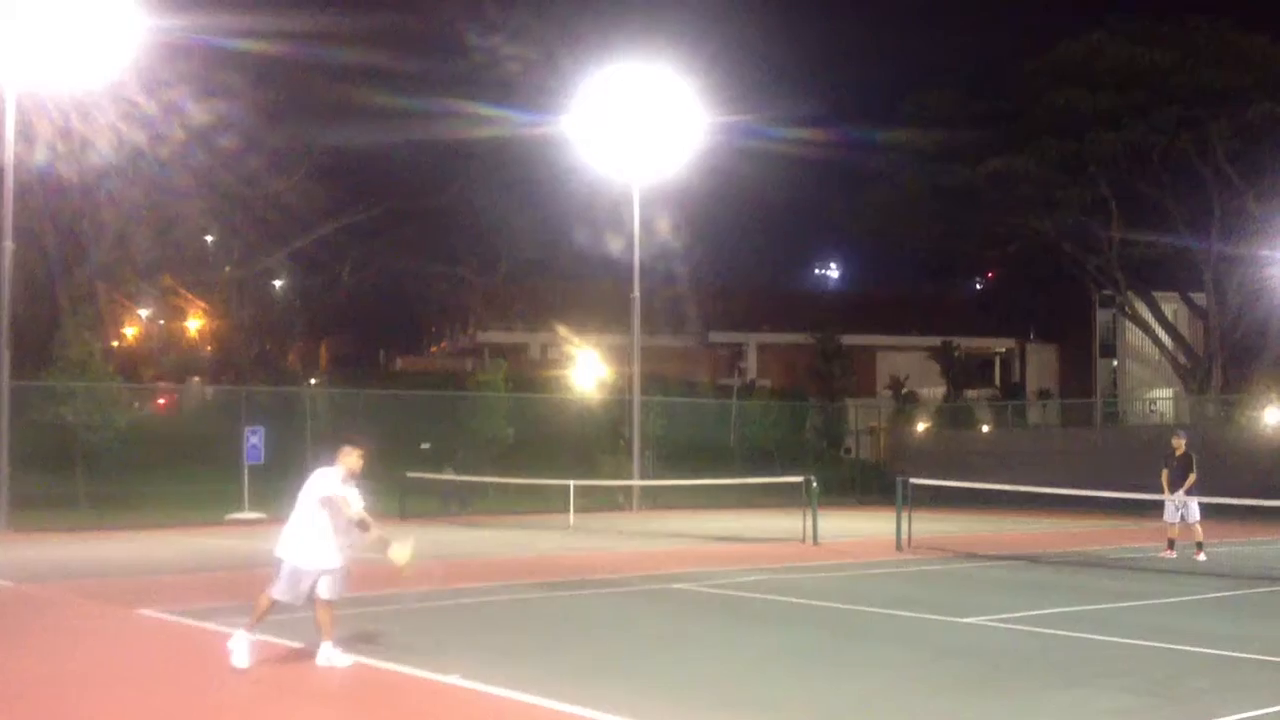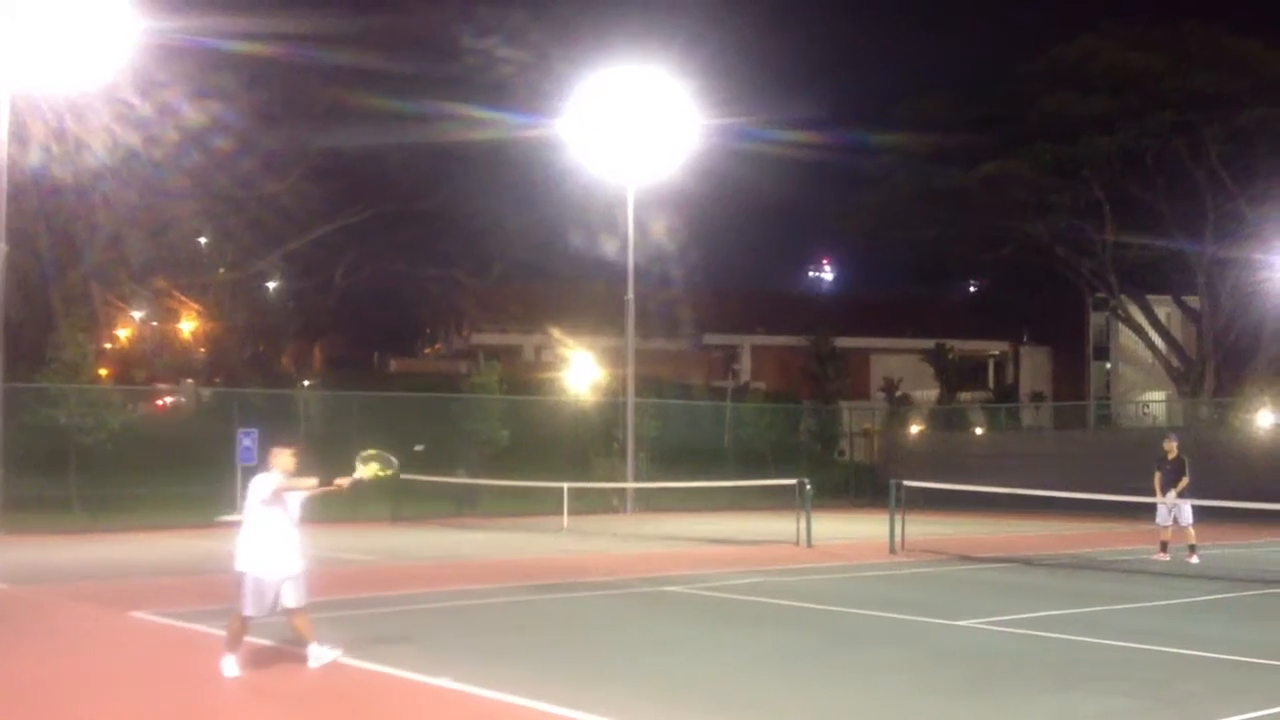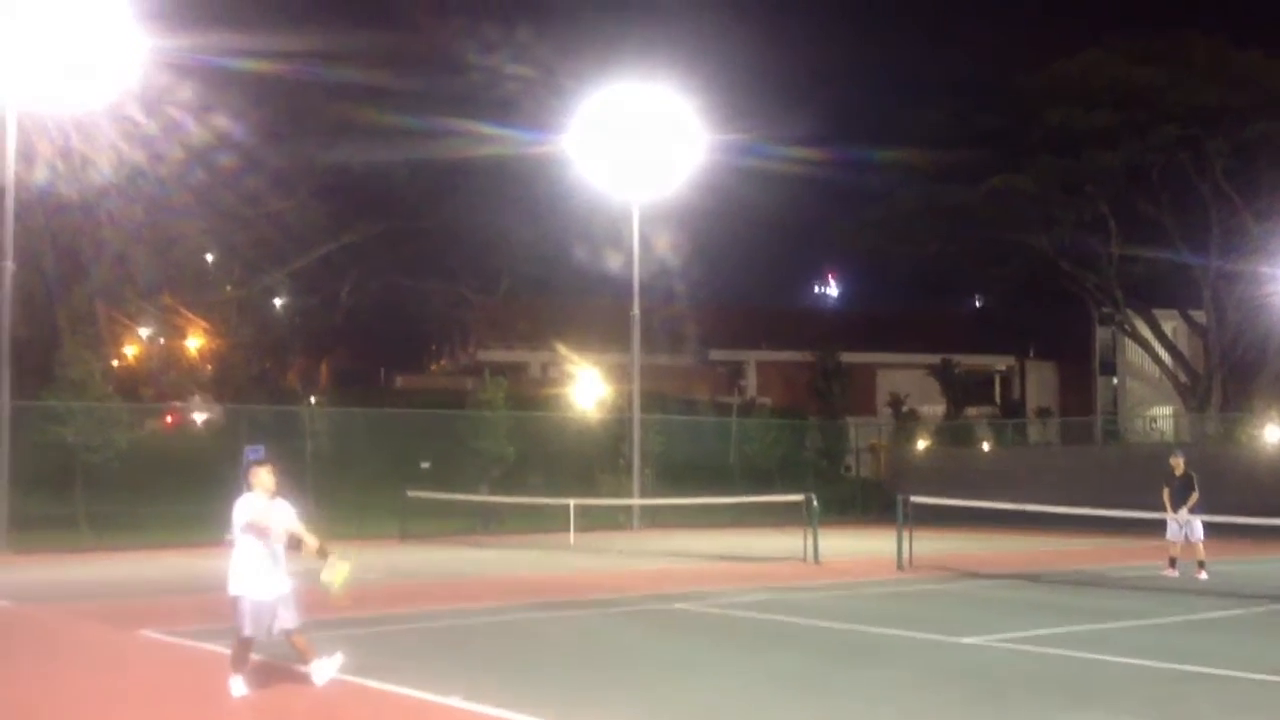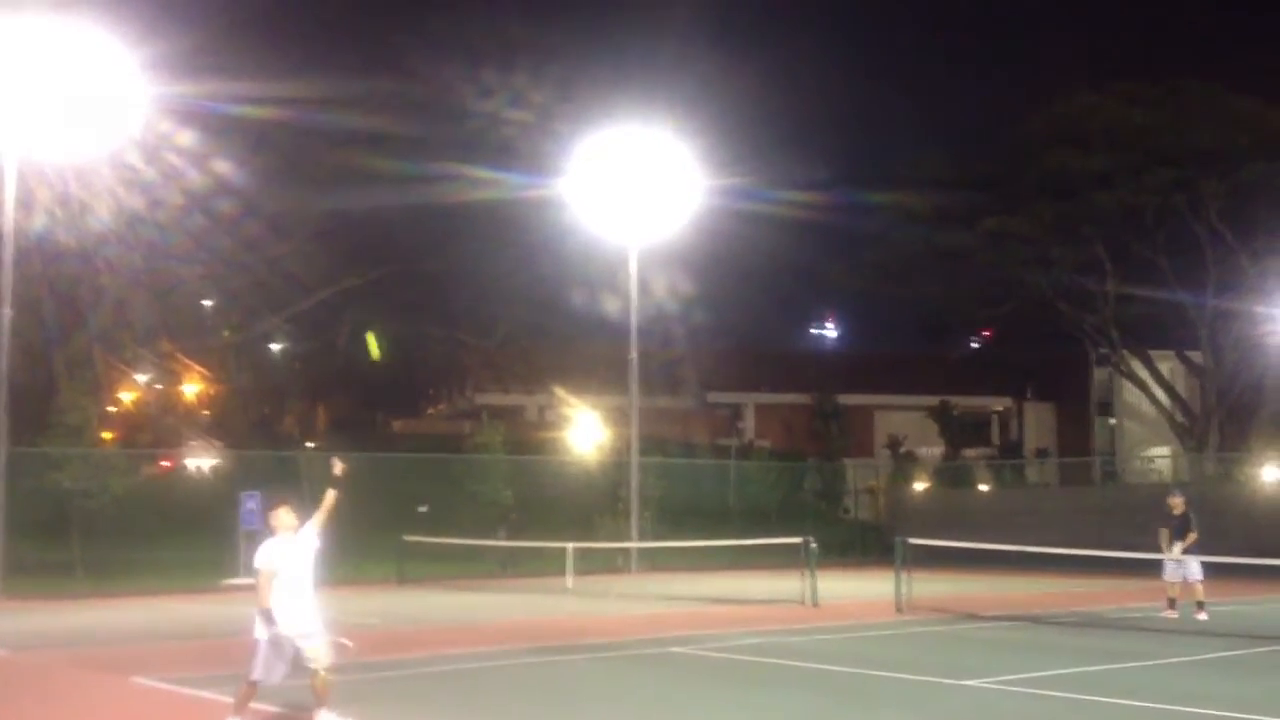
dt=0.5s
person 1, frame 1
left shoulder: (350, 487)
right shoulder: (323, 478)
left elbow: (358, 513)
right elbow: (341, 505)
left wrist: (372, 530)
right wrist: (365, 525)
left hip: (330, 555)
right hip: (302, 551)
left knee: (324, 600)
right knee: (276, 595)
left ankle: (326, 649)
right ankle: (243, 637)
person 1, frame 2
left shoulder: (293, 487)
right shoulder: (262, 482)
left elbow: (315, 488)
right elbow: (292, 484)
left wrist: (337, 483)
right wrist: (330, 481)
left hip: (288, 561)
right hip: (258, 562)
left knee: (295, 607)
right knee: (245, 613)
left ankle: (313, 650)
right ankle: (230, 656)
person 1, frame 3
left shoulder: (281, 505)
right shoulder: (245, 504)
left elbow: (301, 530)
right elbow: (266, 527)
left wrist: (322, 552)
right wrist: (297, 543)
left hip: (279, 583)
right hip: (250, 585)
left knee: (292, 628)
right knee: (247, 635)
left ankle: (315, 666)
right ankle: (237, 677)
person 1, frame 4
left shoulder: (305, 539)
right shoulder: (269, 549)
left elbow: (324, 509)
right elbow: (263, 587)
left wrist: (336, 478)
right wrist: (269, 620)
left hip: (308, 623)
right hip: (276, 627)
left knee: (321, 668)
right knee: (257, 678)
